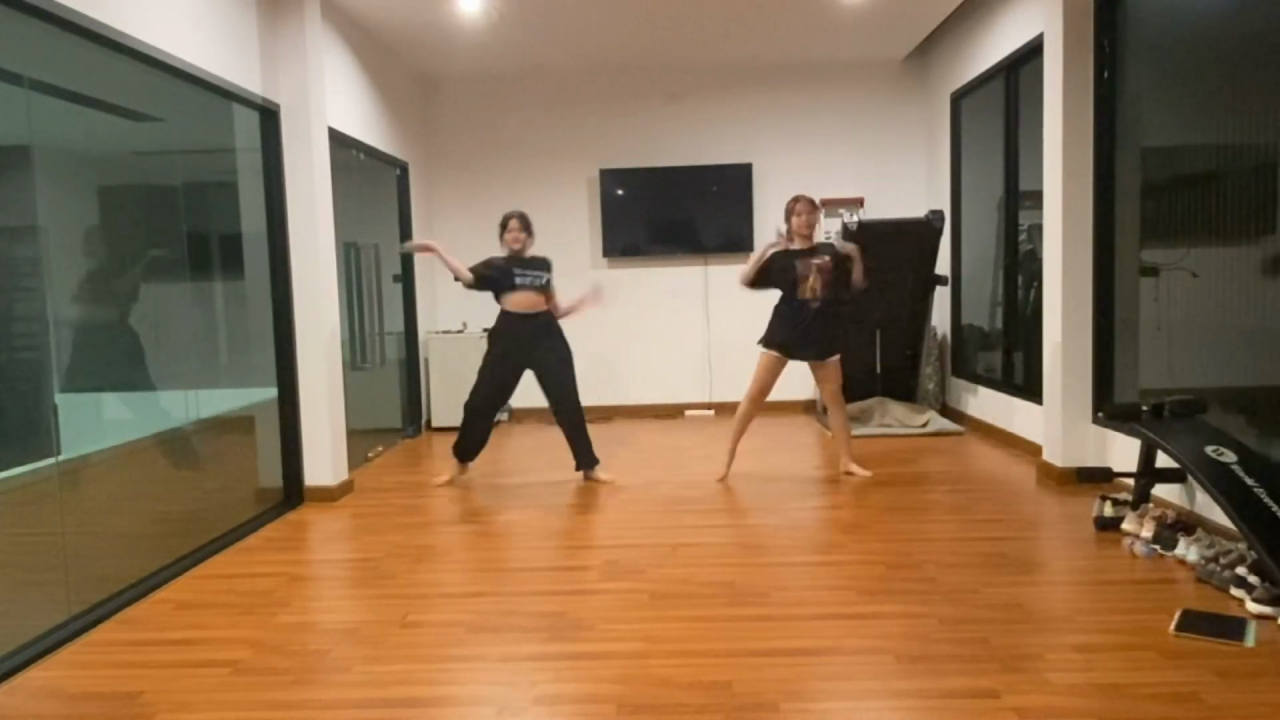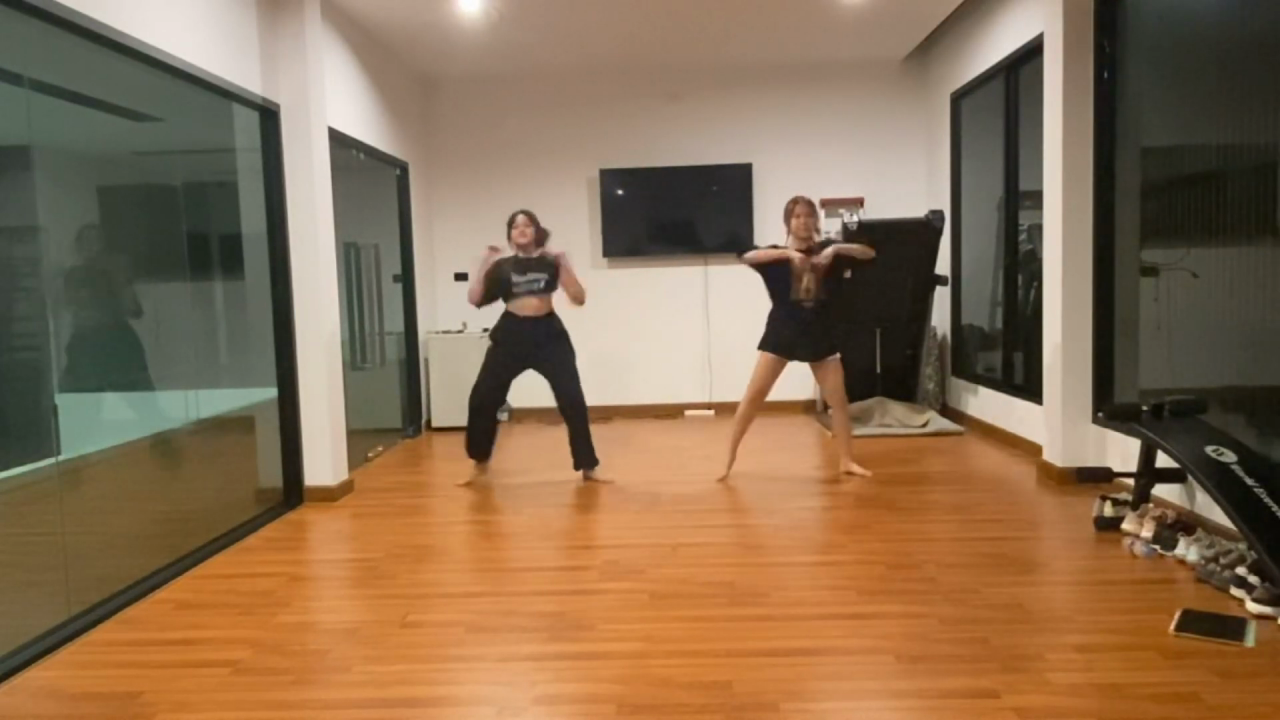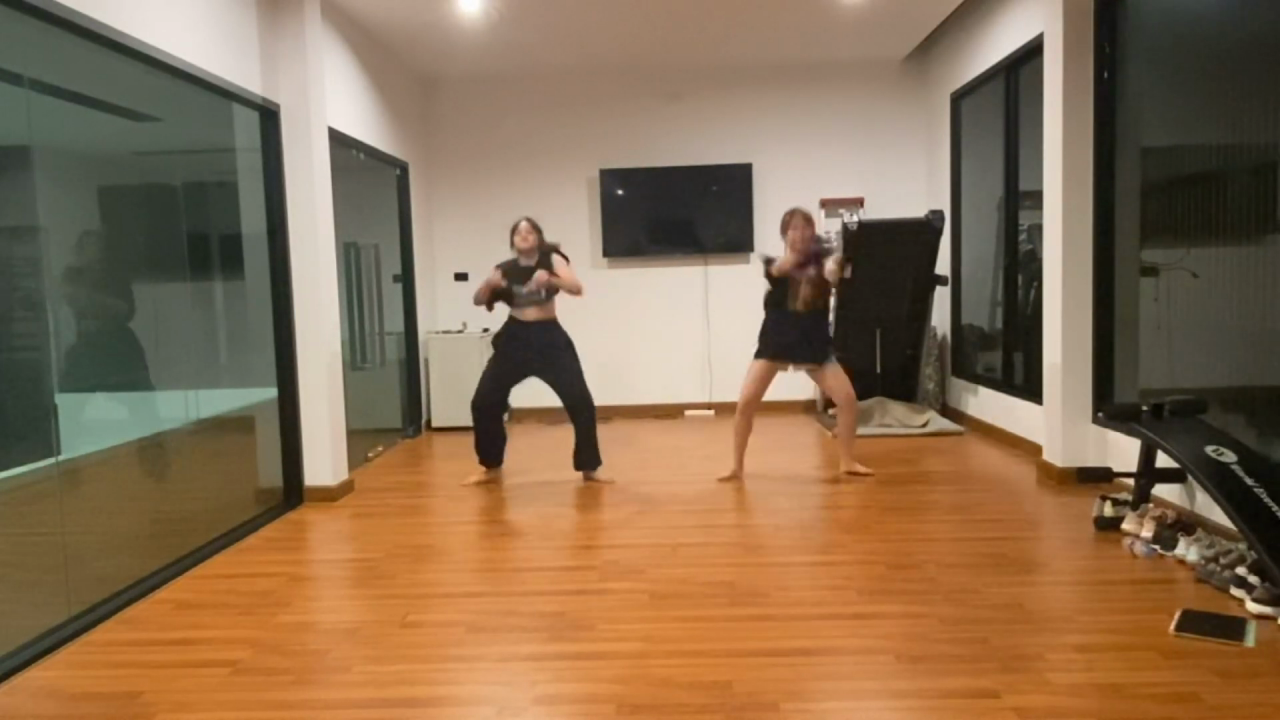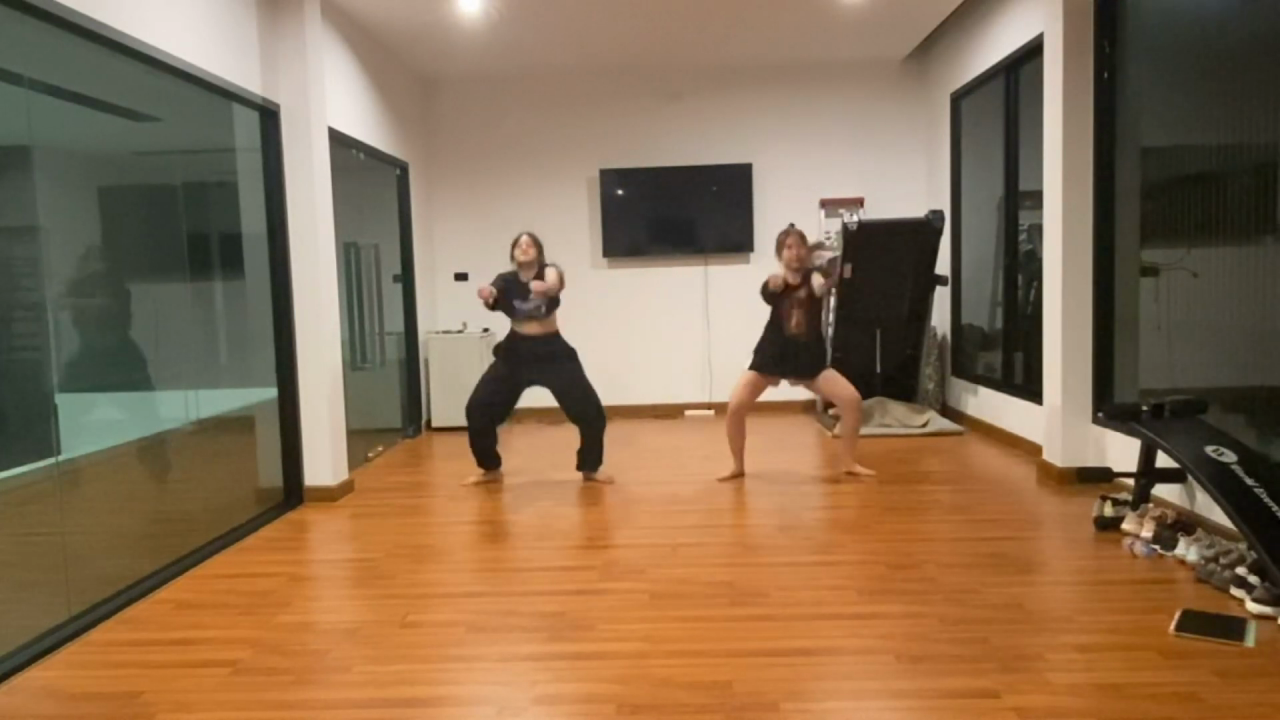
dt=0.1s
person 1, frame 1
left shoulder: (831, 251)
right shoulder: (778, 256)
left elbow: (854, 286)
right elbow: (747, 280)
left wrist: (855, 259)
right wrist: (764, 254)
left hip: (823, 334)
right hip: (784, 332)
left knee: (835, 401)
right knee: (755, 395)
left ankle: (846, 462)
right ankle: (729, 458)
person 1, frame 2
left shoulder: (827, 249)
right shoulder: (779, 254)
left elbow: (868, 253)
right elbow: (747, 257)
left wrist: (836, 249)
right wrist: (787, 254)
left hip: (819, 334)
right hip: (781, 332)
left knee: (838, 399)
right knee: (754, 396)
left ankle: (846, 461)
right ankle: (730, 458)
person 1, frame 3
left shoulder: (820, 256)
right shoulder: (776, 264)
left elbow: (833, 268)
right elbow: (774, 271)
left wrist: (831, 264)
left hip: (813, 344)
right hip: (777, 342)
left knee: (847, 399)
right knee: (748, 401)
left ankle: (847, 461)
right ankle: (738, 465)
person 1, frame 4
left shoulder: (813, 276)
right shoulder: (772, 284)
left elbow: (821, 288)
right elbow: (773, 289)
left wrist: (819, 281)
left hip: (810, 360)
right hip: (771, 358)
left knee: (852, 400)
right knee: (735, 407)
left ankle: (849, 462)
right ankle: (738, 466)
person 2, frame 1
left shoulder: (543, 265)
right shoulder: (496, 265)
left elbow: (555, 311)
right elbow: (466, 277)
left wrist: (582, 302)
right wrist: (436, 249)
left hip: (544, 333)
right hip: (508, 334)
left knee: (567, 402)
right knee: (482, 402)
left ankle: (588, 465)
right ankle: (461, 463)
person 2, frame 2
left shoulder: (552, 261)
right shoulder: (503, 267)
left elbow: (578, 299)
right elbow: (475, 299)
left wrist: (564, 266)
right wrist: (485, 266)
left hip: (548, 334)
right hip: (514, 335)
left knee: (573, 401)
right knee: (483, 399)
left ankle: (588, 466)
right ankle: (481, 463)
person 2, frame 3
left shoulder: (552, 259)
right shoulder: (505, 269)
left elbow: (577, 288)
right elbow: (479, 300)
left wrist: (551, 280)
right wrist: (490, 284)
left hip: (550, 339)
right hip: (513, 341)
left knee: (581, 404)
right knee: (484, 403)
left ankle: (589, 467)
right ankle: (492, 467)
person 2, frame 4
left shoulder: (548, 272)
right shoulder: (505, 281)
left elbow: (553, 286)
right elbow: (489, 297)
left wrist: (545, 287)
right wrist: (486, 292)
left hip: (553, 352)
right hip: (516, 352)
left knee: (590, 410)
right knee: (478, 409)
left ankle: (590, 468)
right ankle: (491, 469)
person 3, frame 1
left shoulder: (122, 270)
right shoulder: (92, 276)
left hip: (118, 343)
right hip: (89, 345)
left knee: (146, 404)
left ankle: (190, 461)
person 3, frame 2
left shoulder: (115, 275)
right shoulder: (72, 275)
left elbow: (134, 311)
left wrist: (121, 282)
left hip: (119, 345)
right hip: (86, 347)
person 3, frame 3
left shoulder: (116, 273)
right shoulder: (72, 274)
left elbow: (124, 310)
left wrist: (90, 296)
left hip: (119, 346)
right hip: (87, 347)
left knee: (143, 406)
left ankle: (159, 473)
person 3, frame 4
left shoulder: (116, 288)
right shoulder: (77, 287)
left elbow: (104, 305)
left hip: (123, 361)
right hip: (88, 361)
left knee: (147, 421)
